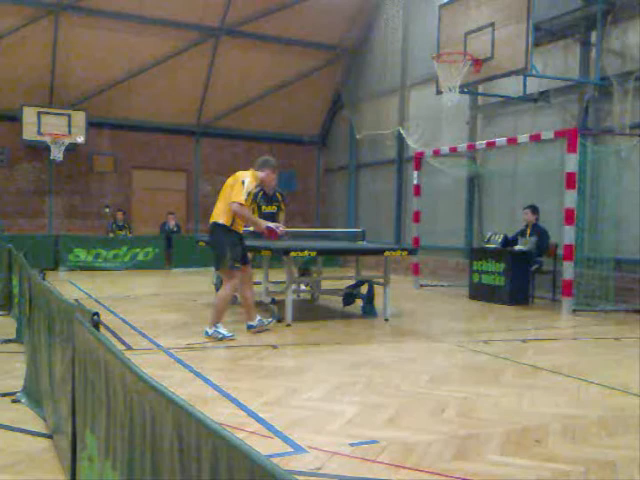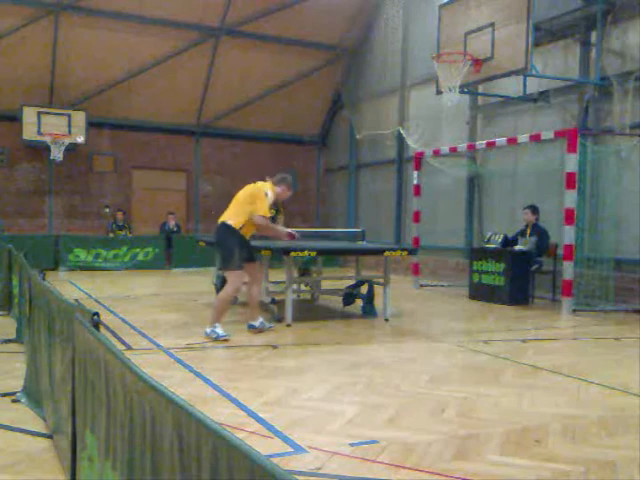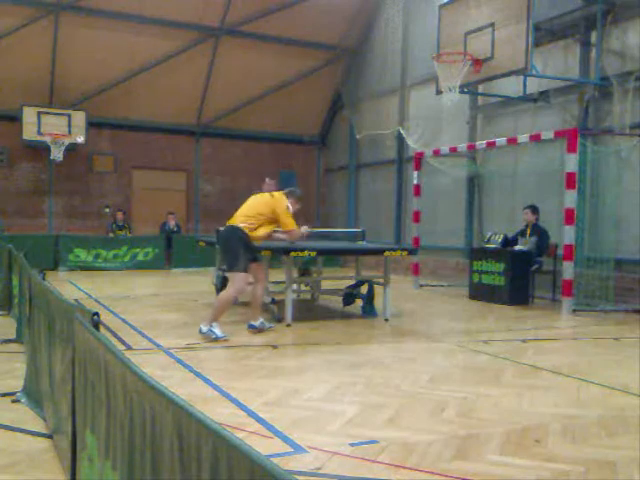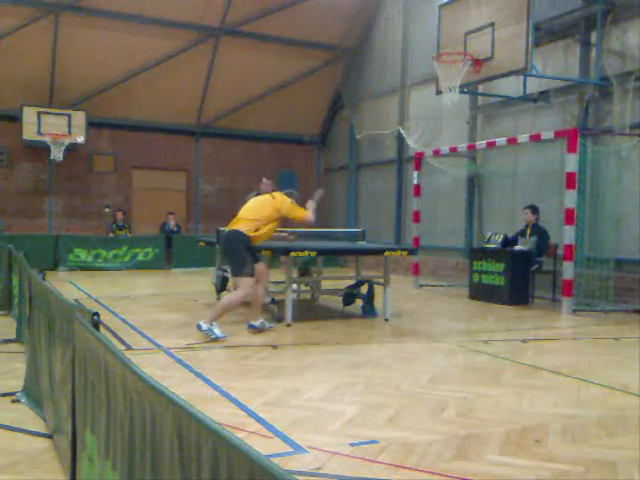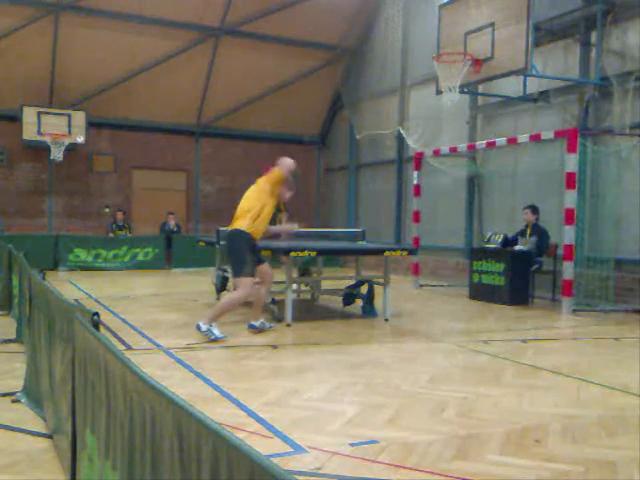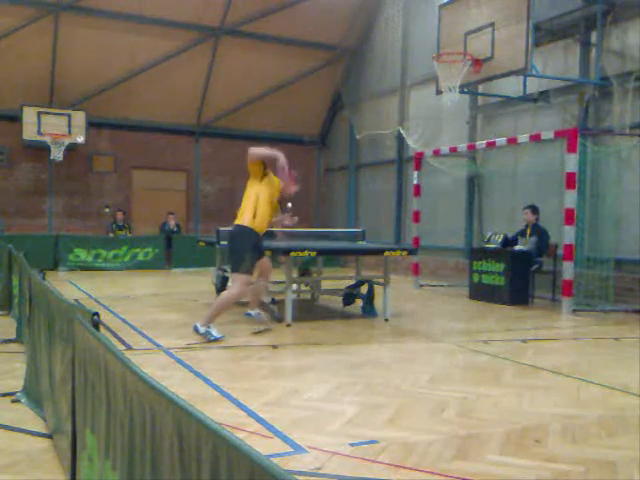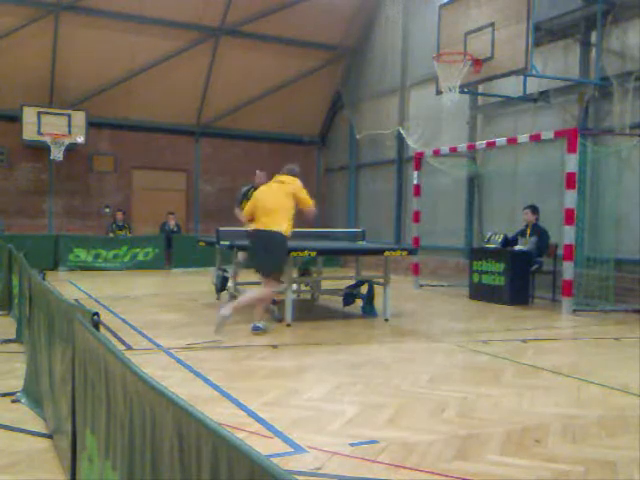
dt=0.3s
person 1, frame 1
left shoulder: (249, 181)
right shoulder: (245, 178)
right elbow: (236, 208)
left wrist: (267, 224)
right wrist: (259, 224)
left hip: (233, 234)
right hip: (223, 232)
left knee: (246, 277)
right knee: (232, 282)
left ankle: (253, 321)
right ankle: (213, 327)
person 1, frame 2
left shoulder: (262, 190)
right shoulder: (267, 191)
left elbow: (256, 225)
right elbow: (259, 220)
left wrist: (280, 232)
right wrist: (279, 231)
left hip: (238, 235)
right hip: (230, 233)
left knee: (256, 274)
right knee: (235, 283)
left ankle: (255, 321)
right ankle: (213, 327)
person 1, frame 3
left shoulder: (270, 199)
right shoulder: (283, 203)
right elbow: (294, 235)
left wrist: (281, 237)
right wrist: (303, 231)
left hip: (239, 238)
right hip: (235, 238)
left knee: (261, 277)
right knee: (238, 285)
left ankle: (256, 321)
right ankle: (209, 325)
person 1, frame 4
left shoulder: (268, 200)
right shoulder: (284, 202)
right elbow: (309, 218)
right wrist: (311, 206)
left hip: (239, 240)
right hip: (237, 242)
left knee: (262, 276)
right knee: (244, 291)
left ankle: (256, 321)
right ankle: (207, 324)
person 1, frame 5
left shoulder: (267, 195)
right shoulder: (267, 184)
right elbow: (289, 165)
left wrist: (280, 229)
right wrist: (283, 164)
left hip: (247, 241)
right hip: (240, 239)
left knee: (266, 277)
right knee: (245, 291)
left ankle: (256, 322)
right ankle: (206, 324)
person 1, frame 6
left shoulder: (274, 193)
right shoulder: (263, 177)
right elbow: (252, 152)
right wrist: (277, 156)
left hip: (252, 237)
right hip: (244, 234)
left knee: (266, 271)
right knee: (240, 288)
left ankle: (253, 310)
right ankle: (204, 325)
person 1, frame 7
left shoulder: (262, 189)
right shoulder: (294, 184)
left elbow: (245, 217)
right elbow: (311, 212)
right wrist: (291, 208)
left hip: (256, 236)
right hip: (275, 238)
left knee: (268, 282)
right knee: (269, 288)
left ankle: (258, 322)
right ankle: (230, 309)
